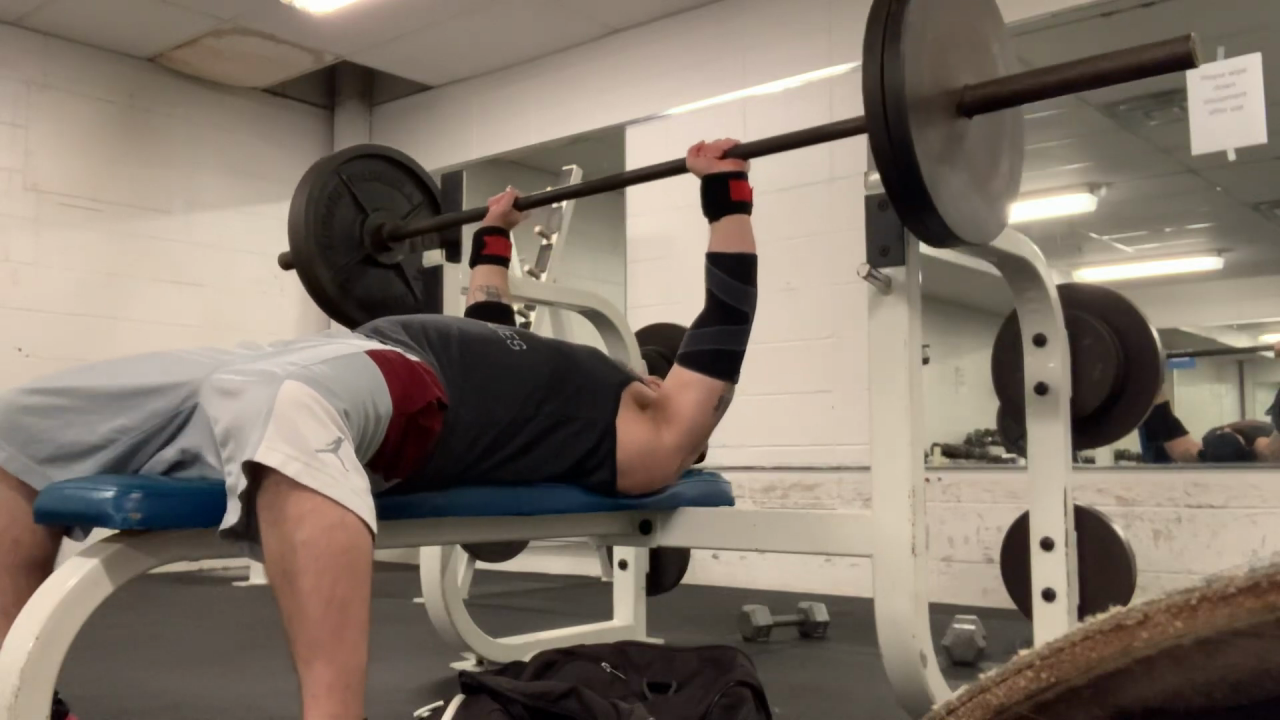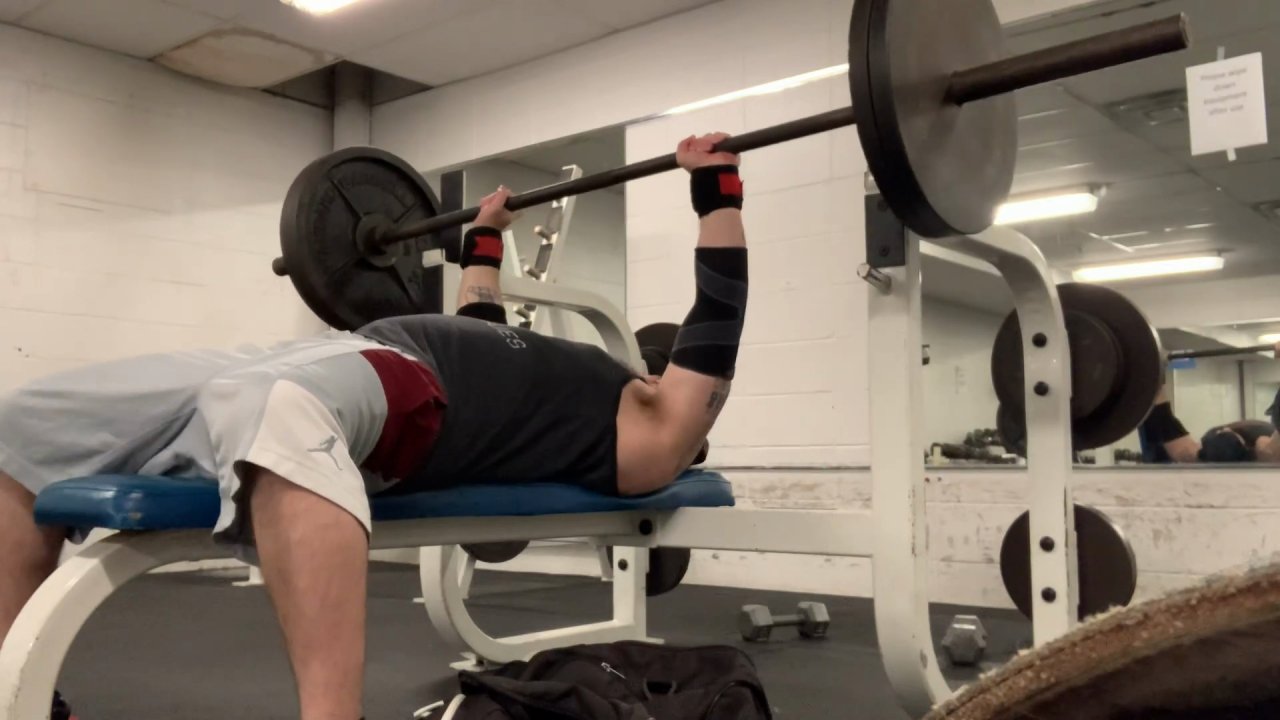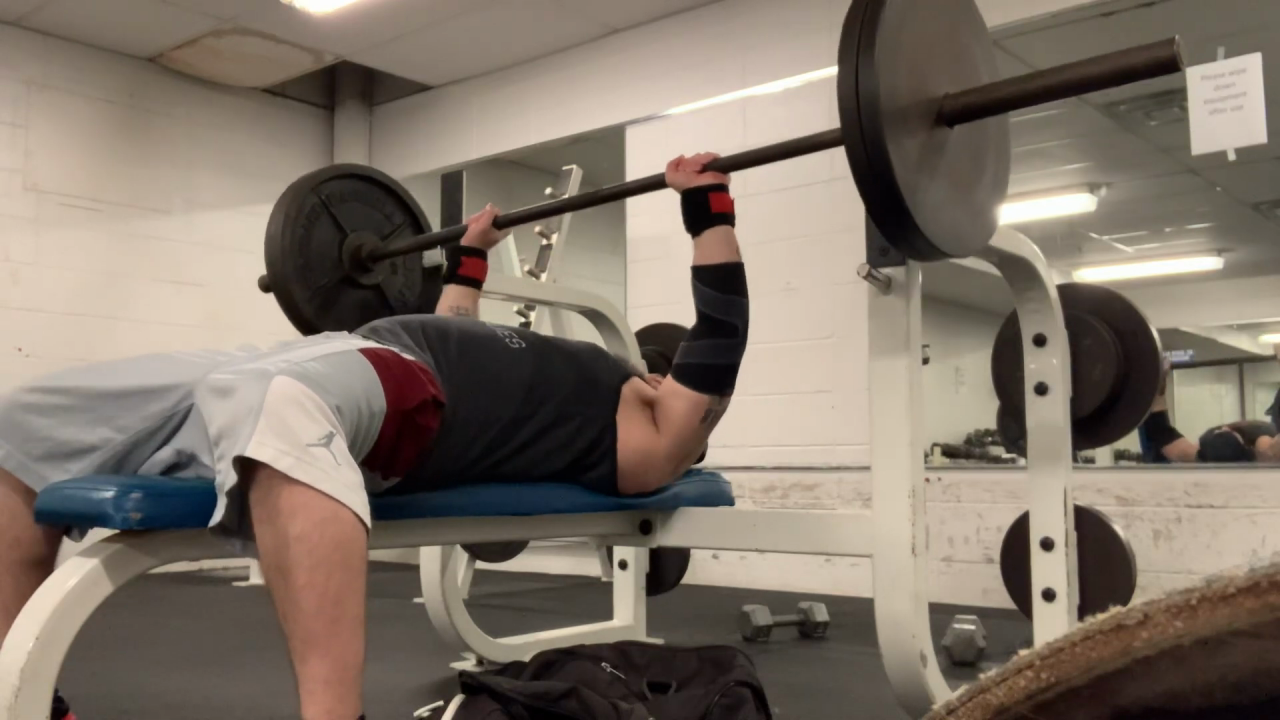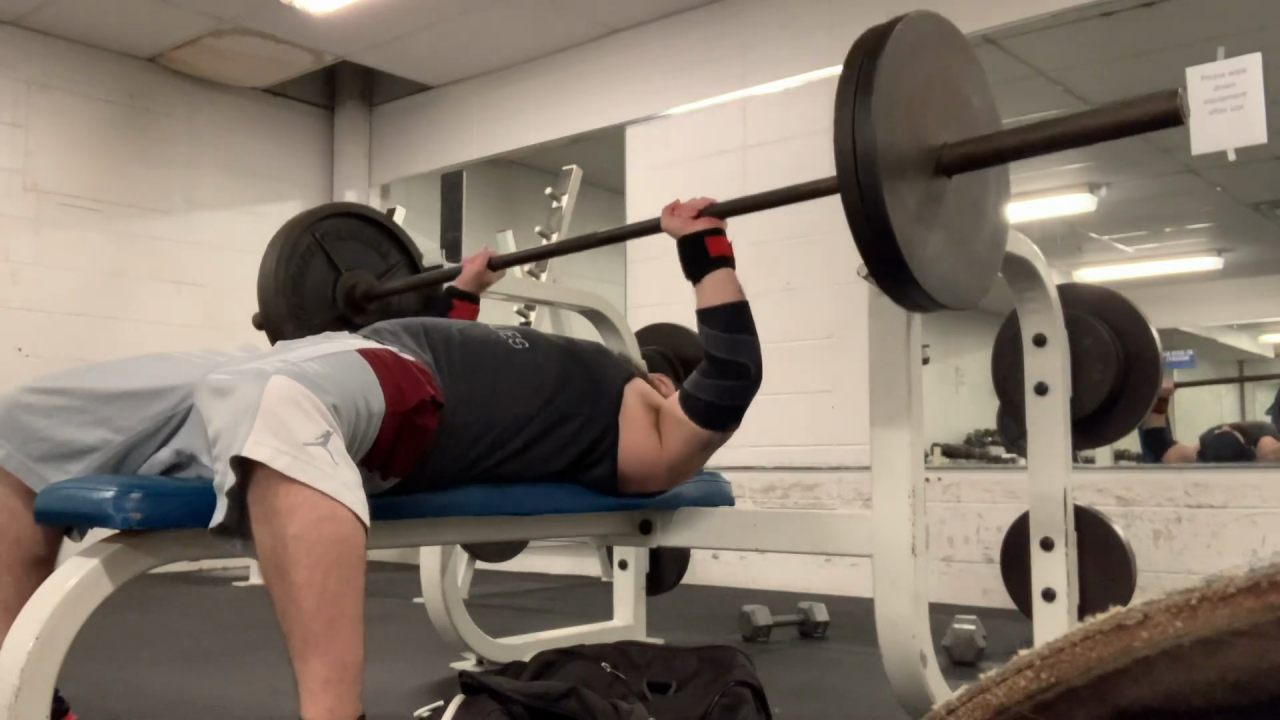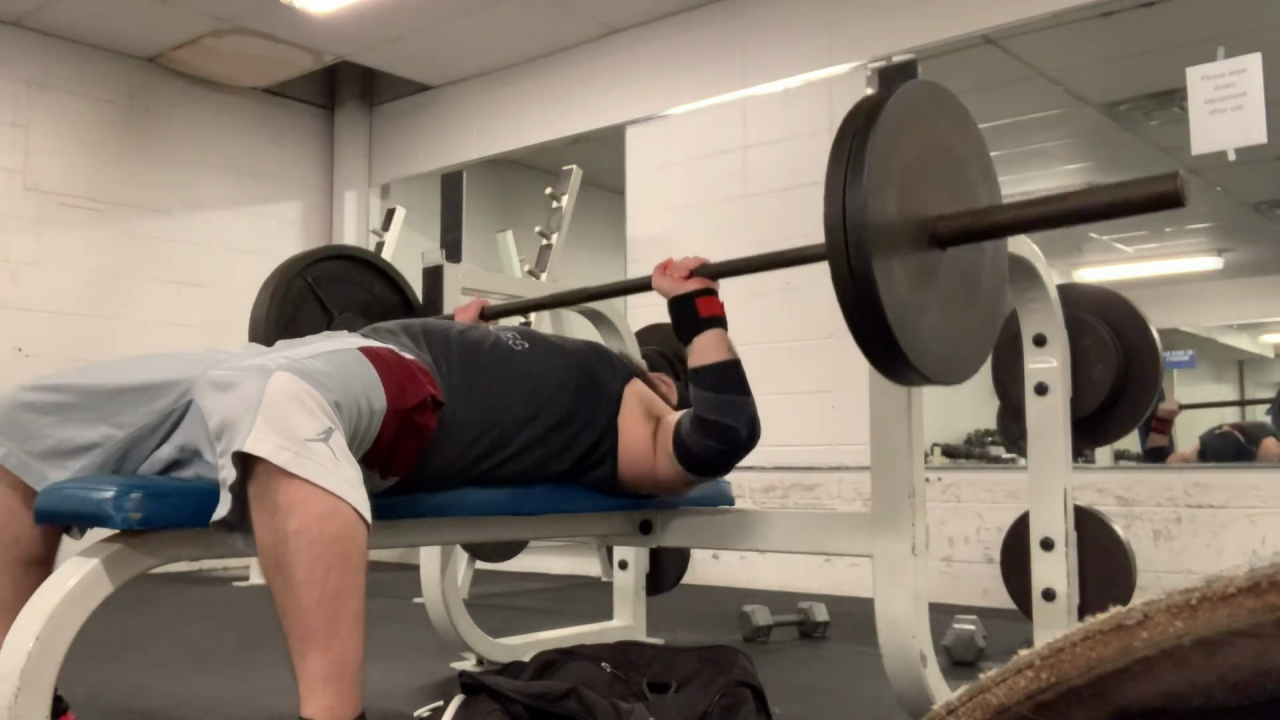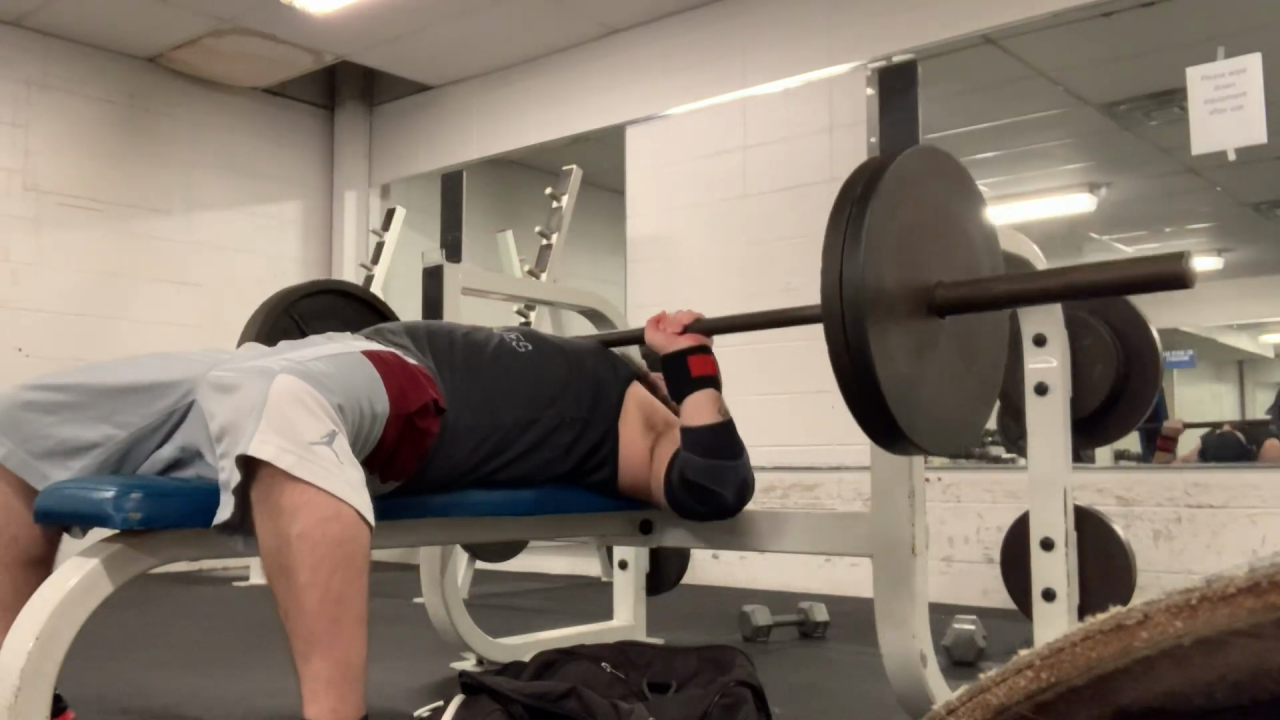
dt=0.4s
person 1, frame 1
left shoulder: (650, 443)
right shoulder: (562, 387)
left elbow: (725, 326)
right elbow: (485, 329)
left wrist: (726, 196)
right wrist: (494, 237)
left knee: (280, 417)
person 1, frame 2
left shoulder: (649, 442)
right shoulder: (557, 388)
left elbow: (717, 323)
right elbow: (477, 328)
left wrist: (716, 187)
right wrist: (484, 237)
left knee: (274, 418)
person 1, frame 3
left shoulder: (645, 443)
right shoulder: (557, 384)
left elbow: (721, 343)
right elbow: (459, 348)
left wrist: (707, 207)
right wrist: (468, 256)
left knee: (274, 414)
person 1, frame 4
left shoulder: (650, 443)
right shoulder: (571, 385)
left elbow: (733, 380)
left wrist: (704, 249)
right wrist: (465, 293)
left knee: (272, 414)
person 1, frame 5
left shoulder: (648, 435)
right shoulder: (578, 381)
left elbow: (725, 434)
left wrist: (697, 306)
right wrist: (458, 330)
left knee: (274, 409)
person 1, frame 6
left shoulder: (648, 436)
right shoulder: (596, 385)
left elbow: (717, 486)
left wrist: (691, 356)
right wrist: (459, 364)
left knee: (274, 410)
